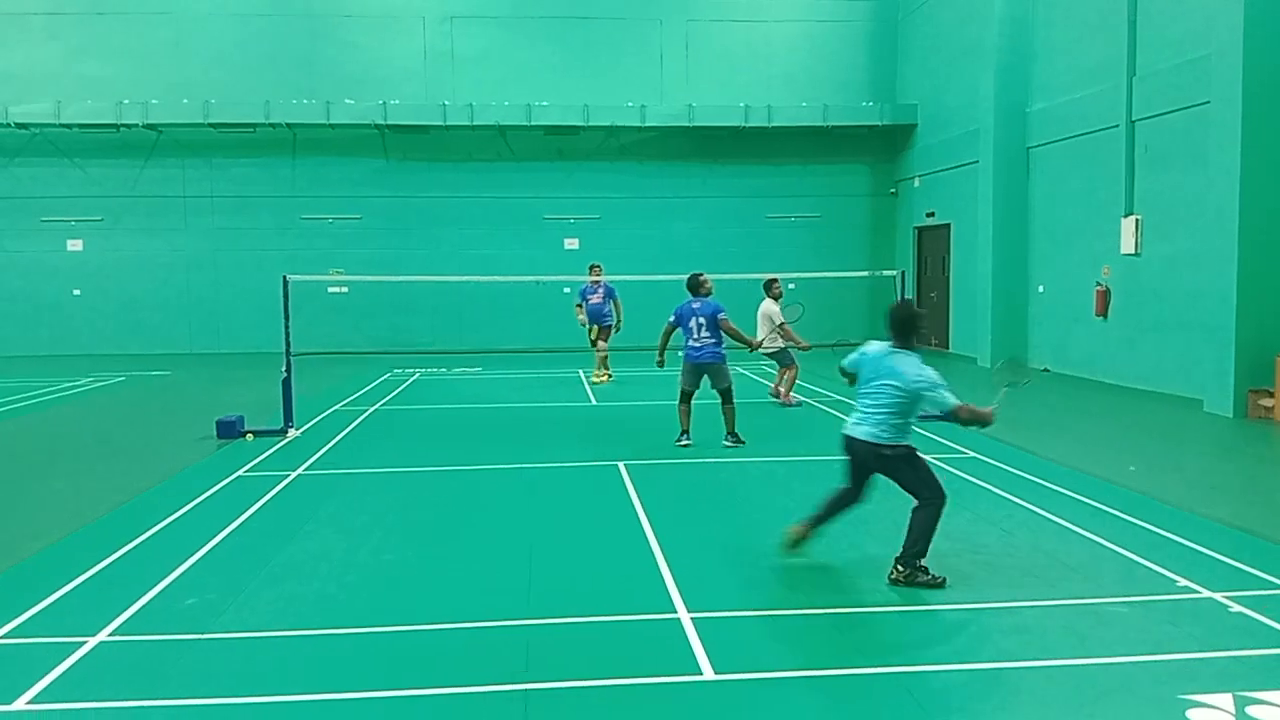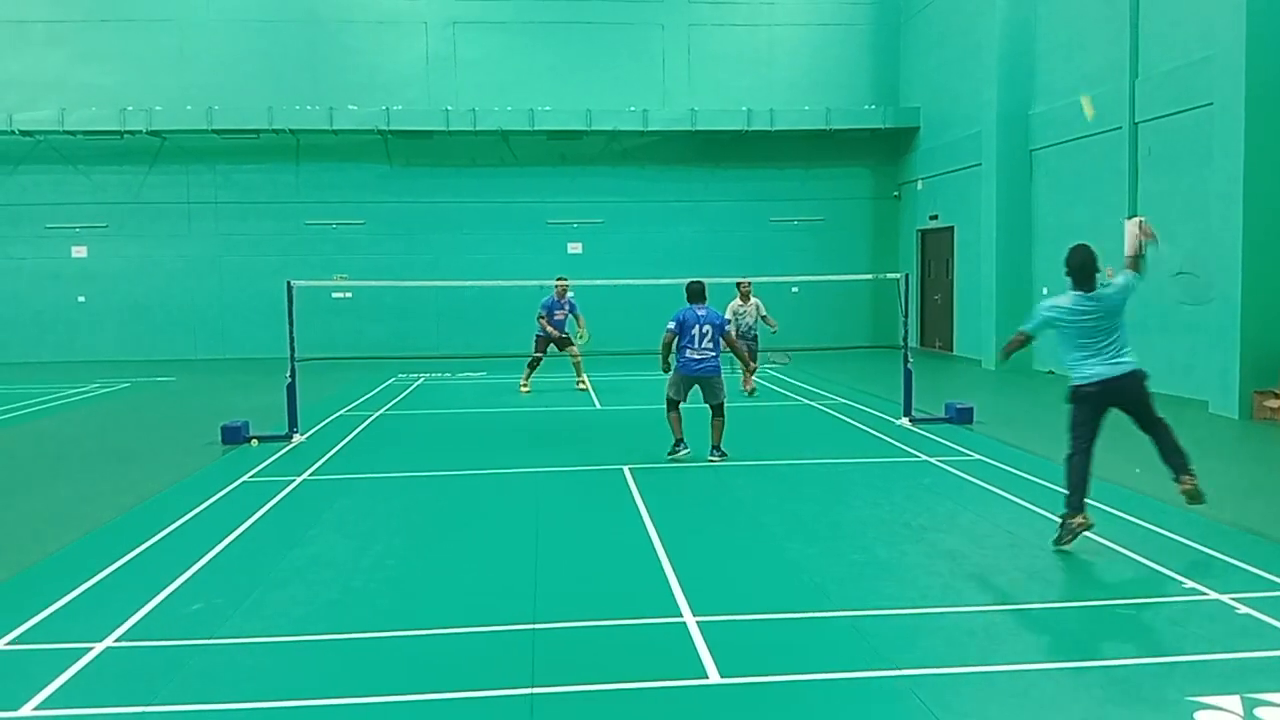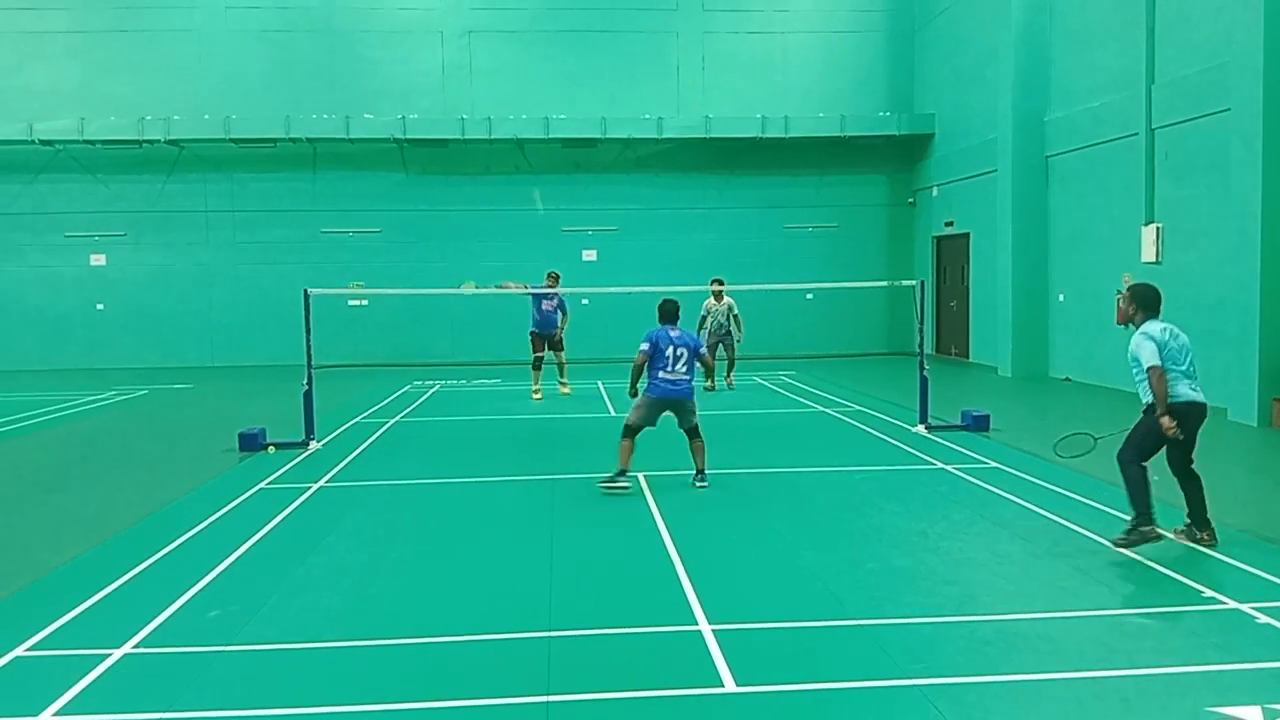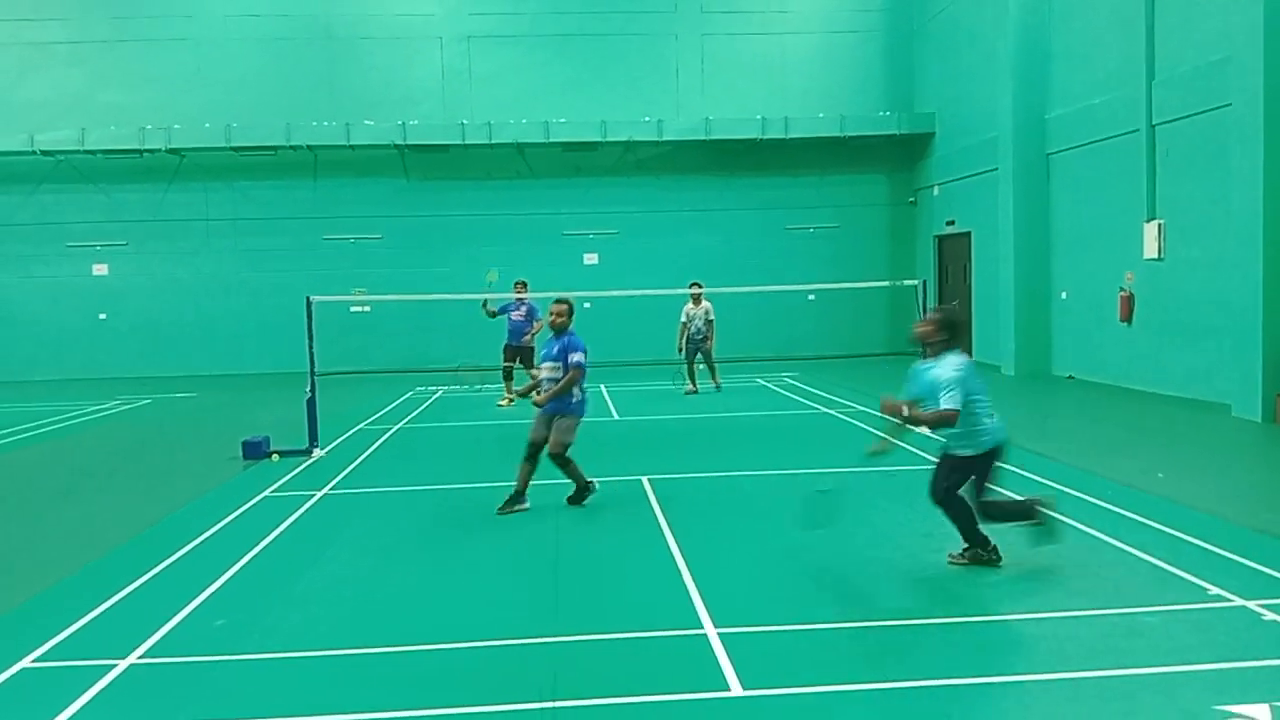
dt=0.7s
person 1, frame 1
left shoulder: (870, 350)
right shoulder: (921, 375)
left elbow: (846, 371)
right elbow: (960, 414)
left wrist: (860, 384)
right wrist: (986, 416)
left hip: (853, 437)
right hip: (888, 447)
left knee: (853, 490)
right knee: (932, 499)
left ankle: (806, 527)
right ankle: (906, 567)
person 1, frame 2
left shoulder: (1053, 308)
right shoulder: (1113, 294)
left elbow: (1022, 337)
right elbow: (1134, 269)
left wrist: (1004, 353)
right wrist: (1140, 240)
left hip: (1087, 387)
right hip: (1126, 378)
left knee: (1080, 450)
right knee: (1155, 426)
left ankle: (1074, 514)
right ankle: (1185, 477)
person 1, frame 3
left shoulder: (1143, 337)
right shoulder: (1174, 332)
left elbow: (1157, 374)
left wrist: (1163, 414)
left hip: (1172, 408)
right hip: (1195, 405)
left knee: (1129, 457)
right knee: (1181, 465)
left ankle: (1143, 525)
right ankle: (1201, 528)
person 1, frame 4
left shoulder: (950, 371)
right shoulder: (922, 367)
left elbow: (948, 417)
right elbow: (912, 402)
left wrist: (904, 413)
left hip: (980, 442)
right hip: (959, 442)
left knee: (965, 499)
right knee: (941, 493)
left ankle: (1032, 510)
right ankle: (981, 547)
person 2, frame 1
left shoulder: (681, 309)
right shoulder: (715, 306)
left elbow: (667, 332)
right elbow: (729, 330)
left wrist: (660, 354)
right wrist: (751, 343)
left hip: (691, 359)
right hip: (715, 358)
left knee: (685, 397)
right knee: (726, 396)
left ankle: (684, 434)
right ankle: (730, 435)
person 2, frame 2
left shoulder: (680, 315)
right shoulder: (717, 317)
left elbow: (667, 340)
right elbow: (733, 344)
left wrist: (665, 362)
right wrist: (748, 364)
left hip: (685, 369)
right hip: (711, 370)
left knee: (672, 404)
right knee: (717, 409)
left ankle: (680, 443)
right ankle: (715, 450)
person 2, frame 3
left shoulder: (653, 335)
right shoulder: (692, 337)
left elbow: (640, 362)
right elbow: (709, 365)
left wrist: (632, 387)
right wrist: (709, 375)
left hip: (657, 393)
right hip: (684, 394)
left knee: (629, 431)
right knee: (693, 432)
left ankle: (621, 475)
right ankle: (701, 474)
person 2, frame 4
left shoulder: (573, 342)
right shoulder: (549, 343)
left elbow: (575, 375)
left wrist: (547, 395)
right wrist: (526, 389)
left hip: (569, 407)
right hip: (549, 407)
left knee: (556, 453)
right knee: (533, 446)
left ankle: (585, 486)
right ankle: (519, 496)
